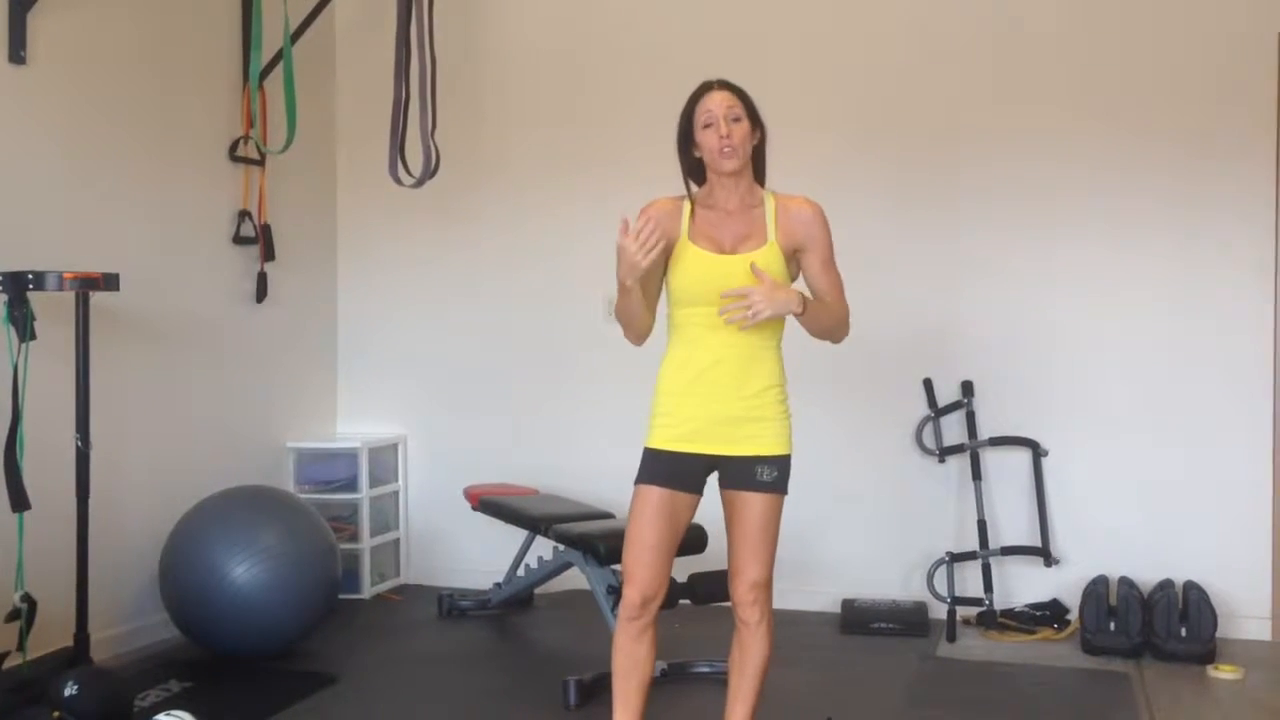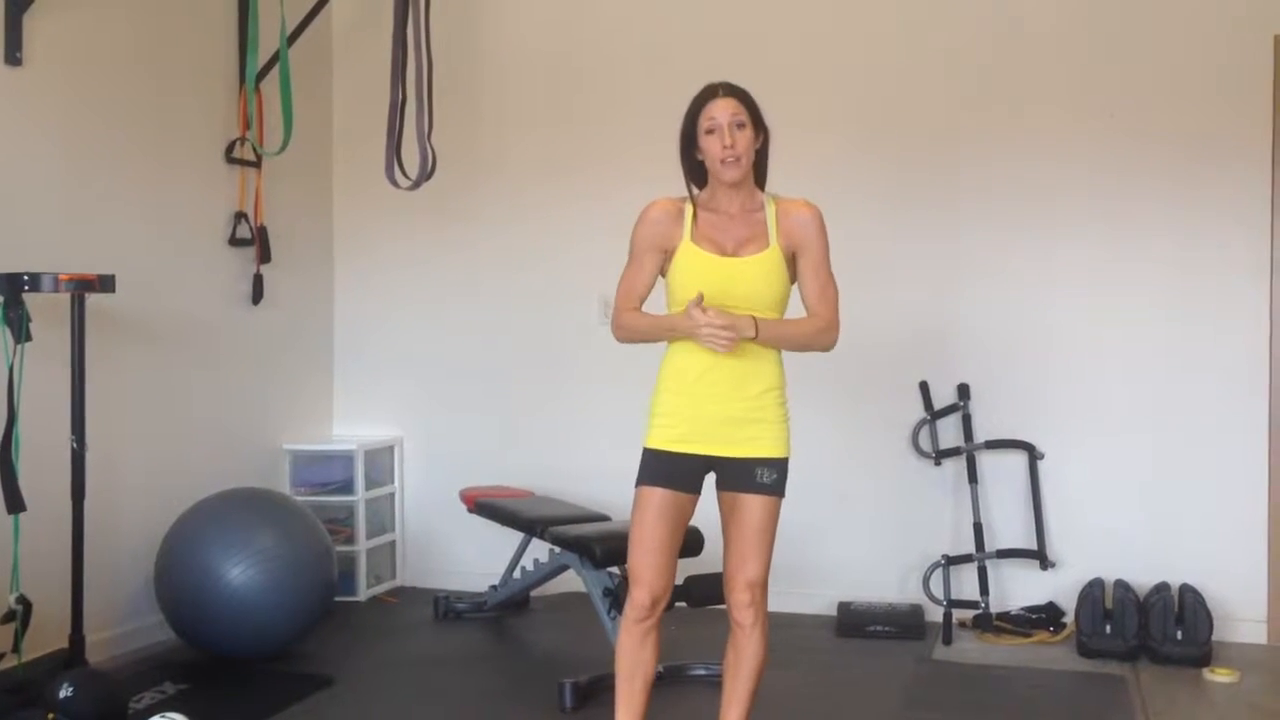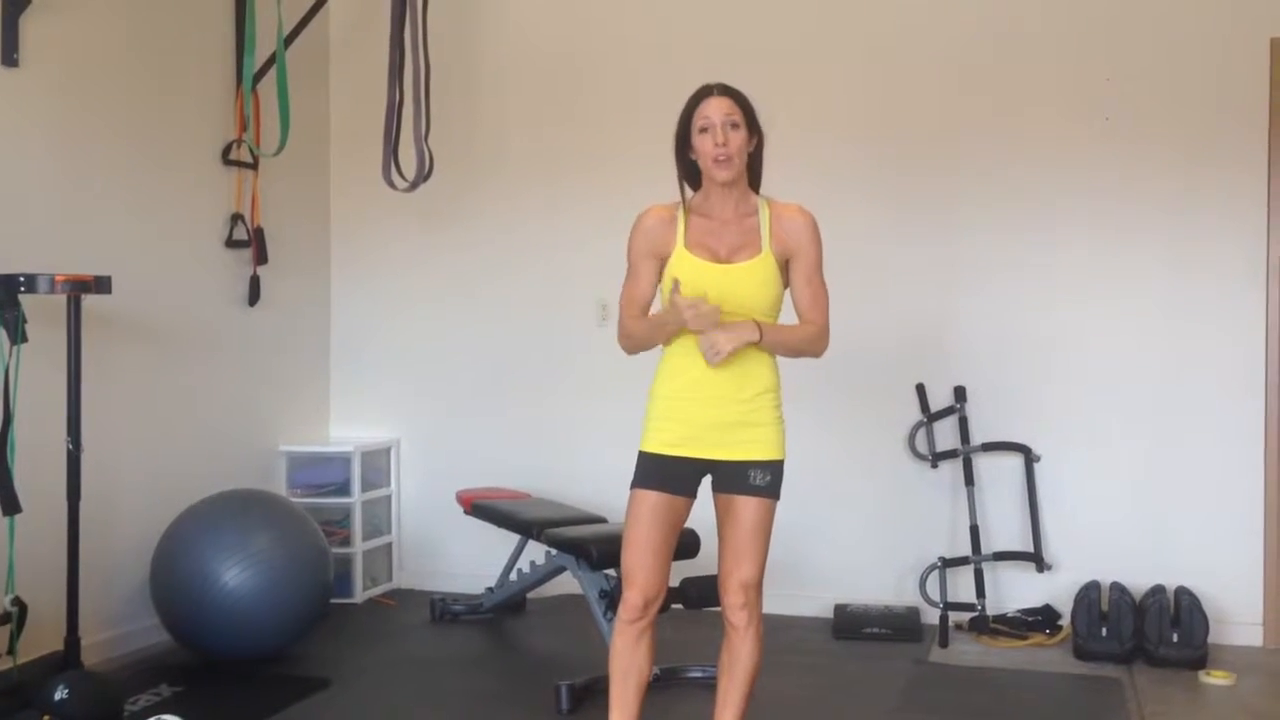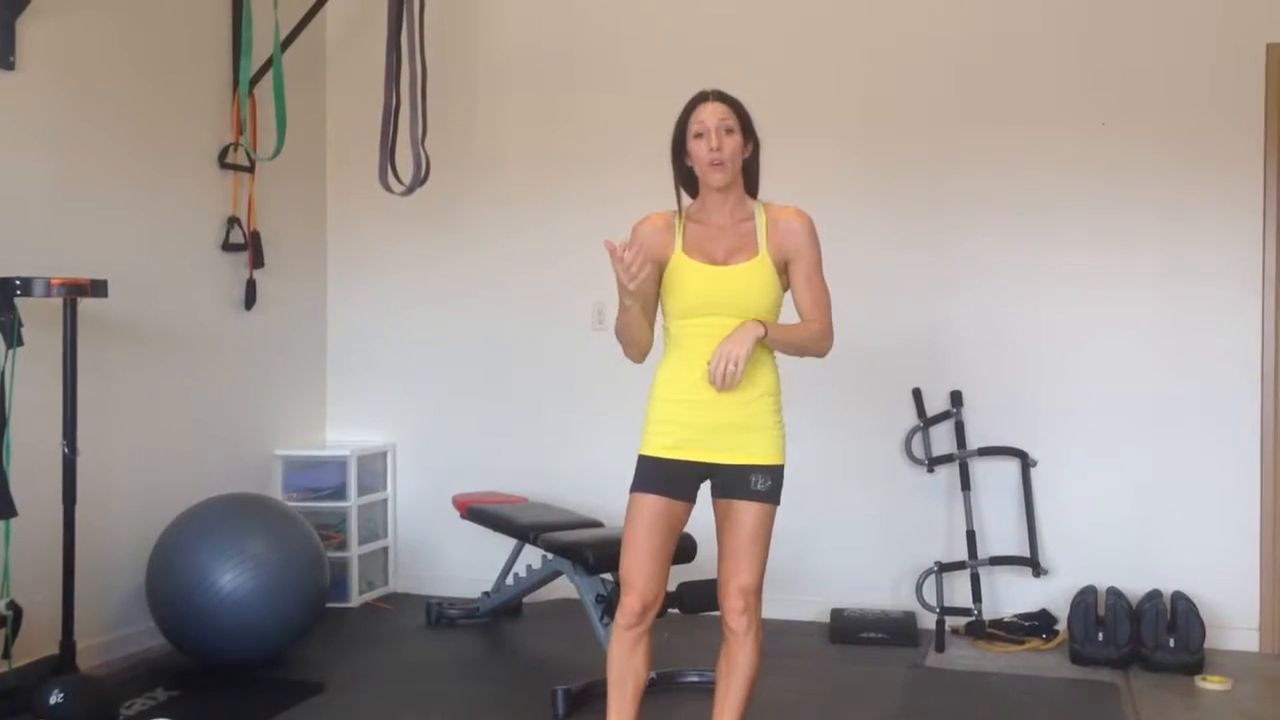
dt=0.4s
person 1, frame 1
left shoulder: (798, 217)
right shoulder: (664, 217)
left elbow: (838, 325)
right elbow: (636, 332)
left wrist: (792, 303)
right wrist: (630, 279)
left hip: (758, 429)
right hip: (678, 425)
left knee: (751, 599)
right knee: (639, 595)
person 1, frame 2
left shoulder: (798, 220)
right shoulder: (663, 219)
left elbow: (824, 330)
right elbow: (623, 321)
left wrist: (747, 326)
right wrist: (684, 324)
left hip: (757, 431)
right hip: (678, 427)
left knee: (747, 601)
right knee: (644, 597)
person 1, frame 3
left shoulder: (791, 225)
right shoulder: (657, 225)
left elbow: (815, 336)
right elbow: (629, 337)
left wrist: (749, 330)
right wrist: (671, 320)
left hip: (751, 434)
right hip: (673, 430)
left knee: (741, 601)
right knee: (638, 598)
person 1, frame 4
left shoulder: (788, 228)
right shoulder: (655, 232)
left elbow: (820, 336)
right elbow: (635, 349)
left wrist: (757, 328)
right wrist: (629, 295)
left hip: (751, 439)
right hip: (672, 435)
left knee: (740, 608)
right knee: (635, 604)
